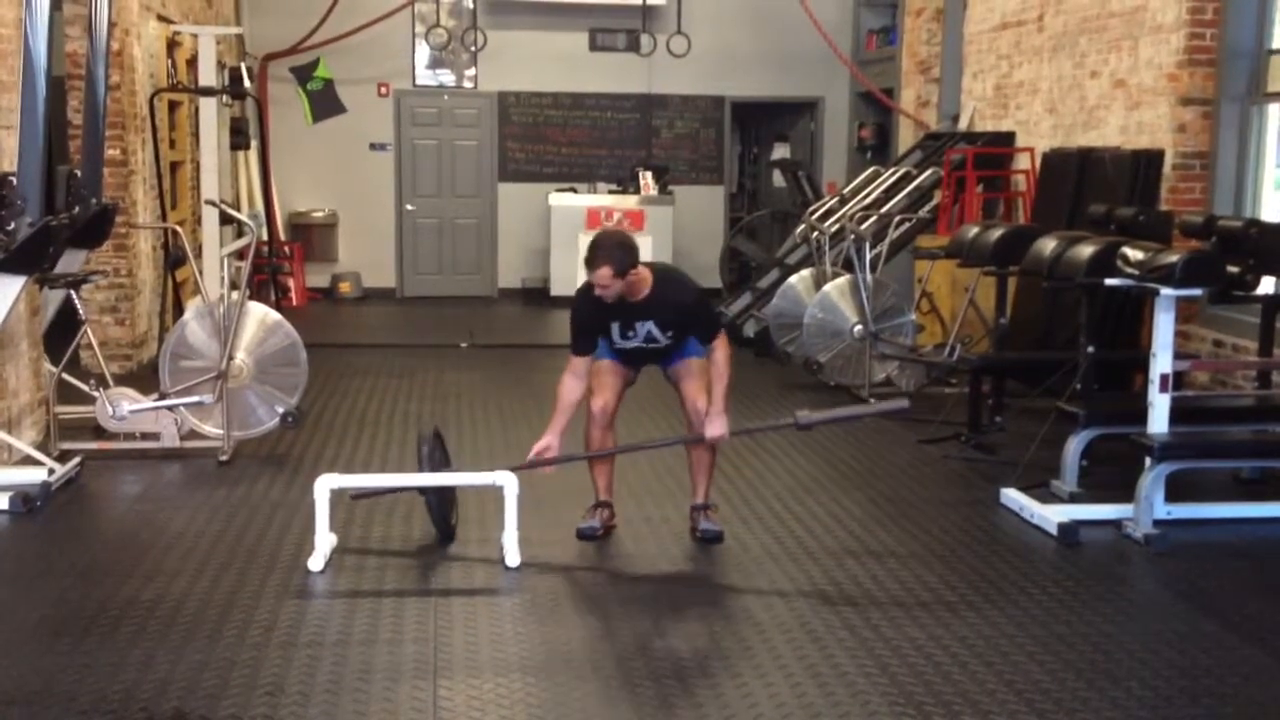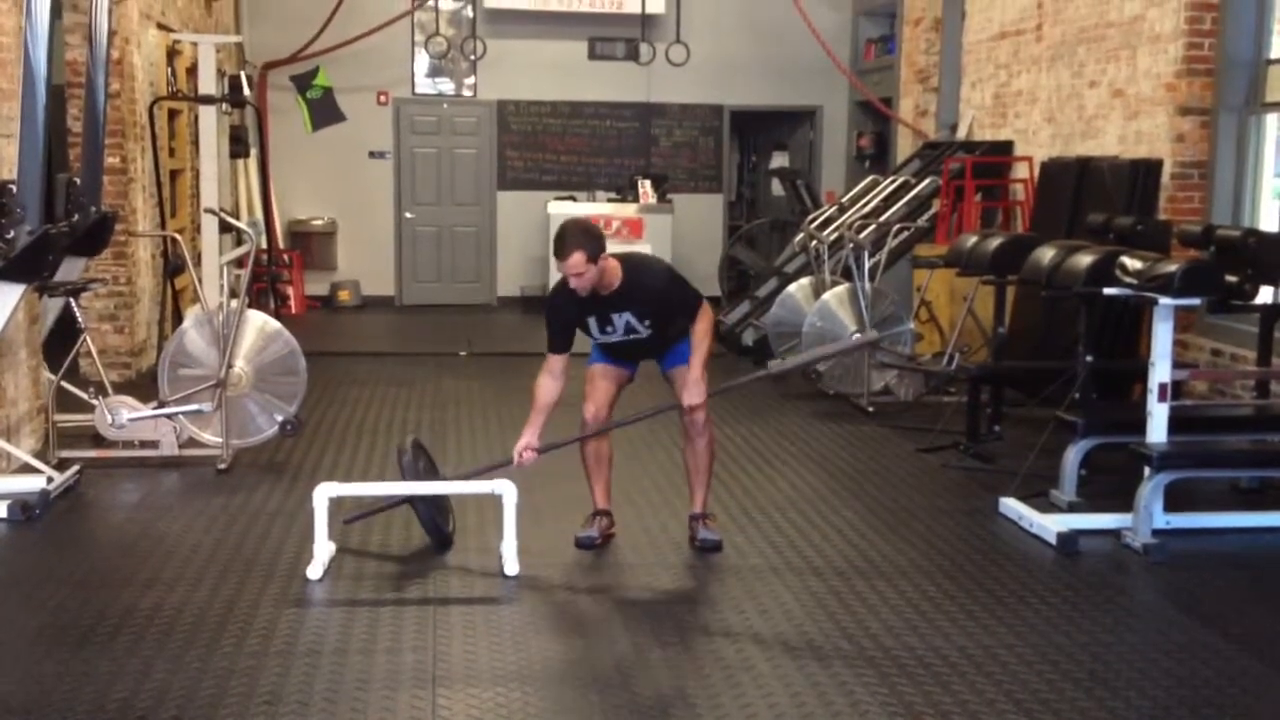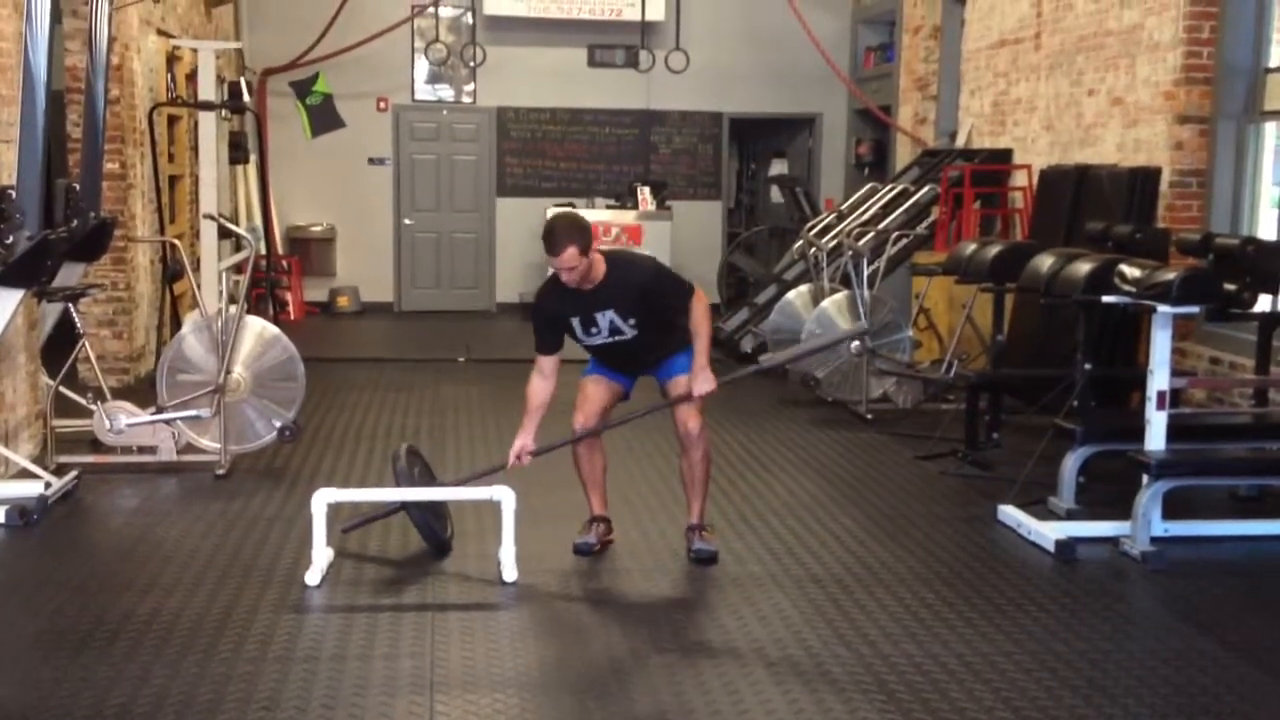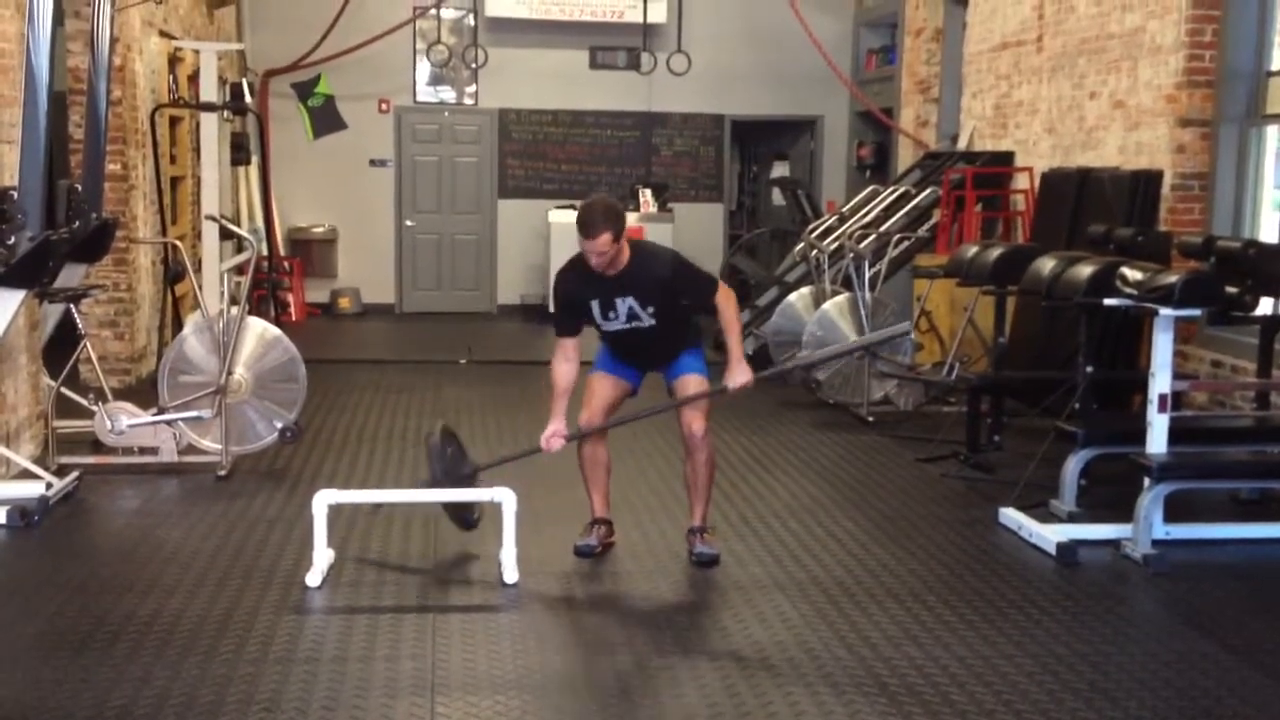
dt=0.5s
person 1, frame 1
left shoulder: (680, 291)
right shoulder: (587, 301)
left elbow: (718, 346)
right elbow: (577, 373)
left wrist: (718, 413)
right wrist: (553, 434)
left hip: (679, 345)
right hip: (618, 349)
left knee: (699, 409)
right knee: (599, 408)
left ankle: (701, 507)
right ankle: (603, 505)
person 1, frame 2
left shoulder: (653, 276)
right shoulder: (564, 299)
left elbow: (703, 315)
right elbow: (553, 371)
left wrist: (695, 377)
right wrist: (531, 431)
left hip: (673, 339)
right hip: (613, 347)
left knee: (696, 417)
right knee: (592, 415)
left ankle: (700, 516)
right ankle: (602, 514)
person 1, frame 3
left shoulder: (638, 271)
right shoulder: (550, 300)
left elbow: (697, 302)
right elbow: (545, 372)
left wrist: (702, 368)
right wrist: (526, 433)
left hip: (670, 351)
right hip: (611, 360)
left knee: (691, 429)
right knee: (583, 423)
left ankle: (697, 526)
right ankle: (599, 520)
person 1, frame 4
left shoulder: (661, 265)
right shoulder: (570, 281)
left elbow: (723, 296)
right elbow: (566, 352)
left wrist: (736, 362)
right wrist: (557, 417)
left hip: (677, 347)
right hip: (620, 352)
left knee: (695, 430)
right knee: (589, 423)
left ankle: (698, 529)
right ankle: (601, 523)
